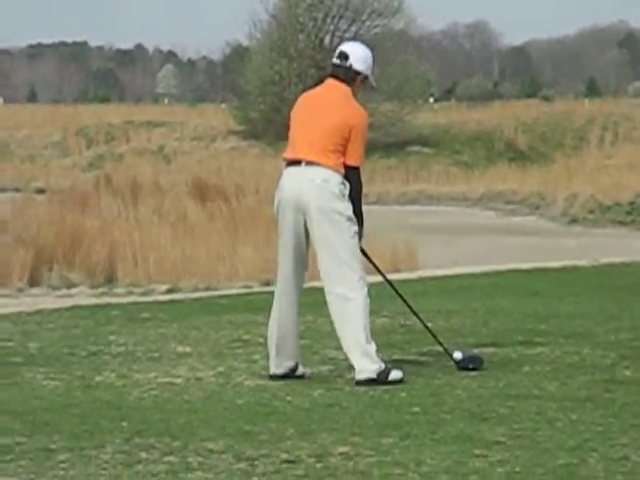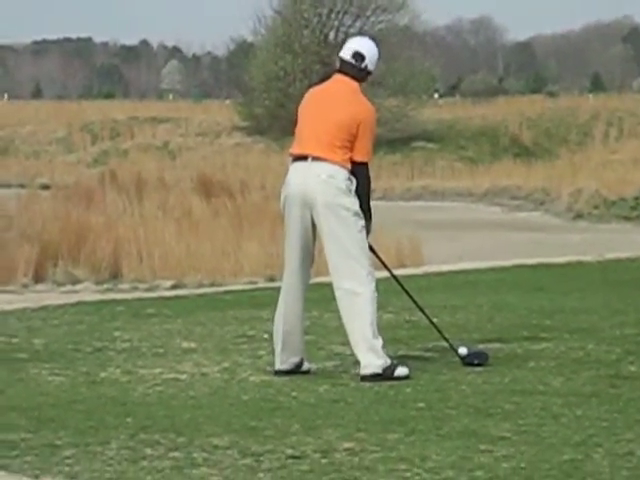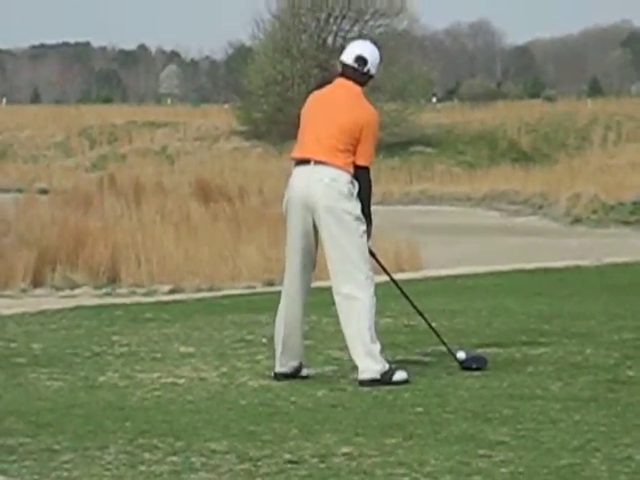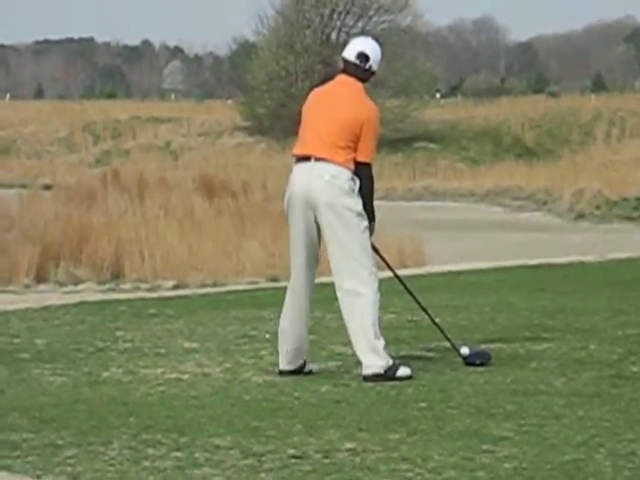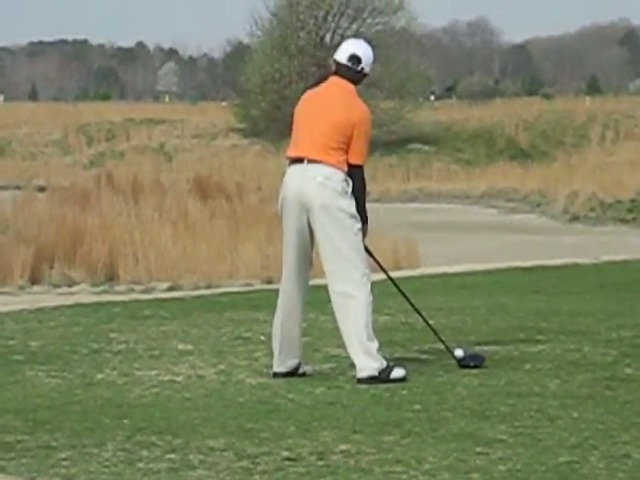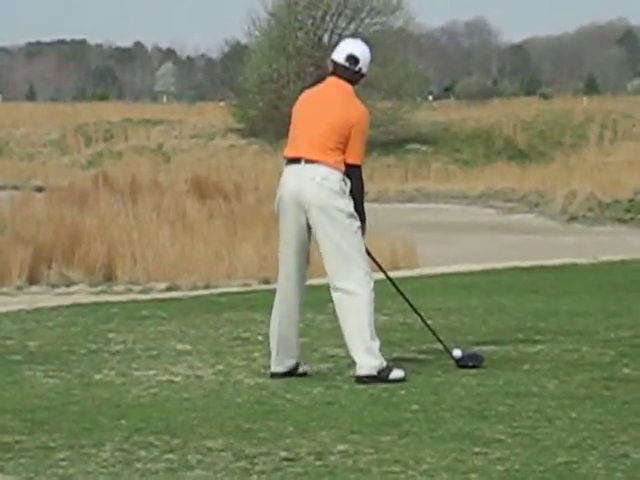
dt=0.2s
person 1, frame 1
left shoulder: (304, 99)
right shoulder: (355, 112)
right elbow: (351, 171)
right wrist: (357, 220)
left hip: (289, 181)
right hip: (323, 185)
left knee: (288, 278)
right knee: (347, 281)
left ankle: (282, 361)
right ankle: (367, 366)
person 1, frame 2
left shoulder: (312, 94)
right shoulder: (363, 108)
right elbow: (359, 167)
right wrist: (366, 214)
left hip: (297, 177)
right hip: (330, 181)
left knee: (294, 273)
right knee: (355, 275)
left ankle: (287, 357)
right ankle: (373, 361)
person 1, frame 3
left shoulder: (314, 98)
right shoulder: (366, 112)
right elbow: (361, 170)
right wrist: (366, 218)
left hip: (299, 180)
right hip: (333, 185)
left knee: (295, 276)
right knee: (355, 280)
left ankle: (287, 362)
right ankle: (371, 367)
person 1, frame 4
left shoulder: (316, 95)
right shoulder: (367, 109)
right elbow: (363, 167)
right wrist: (369, 215)
left hip: (300, 177)
right hip: (334, 181)
left knee: (301, 275)
right knee: (358, 276)
left ankle: (291, 358)
right ankle: (374, 362)
person 1, frame 5
left shoulder: (308, 97)
right shoulder: (359, 110)
right elbow: (355, 169)
right wrist: (362, 217)
left hip: (293, 179)
right hip: (327, 183)
left knee: (293, 276)
right knee: (350, 278)
left ankle: (285, 360)
right ankle: (368, 365)
person 1, frame 6
left shoulder: (305, 97)
right shoulder: (356, 111)
right elbow: (352, 169)
right wrist: (360, 216)
left hip: (290, 179)
right hip: (324, 183)
left knee: (290, 275)
right knee: (353, 277)
left ankle: (283, 360)
right ankle: (369, 362)
